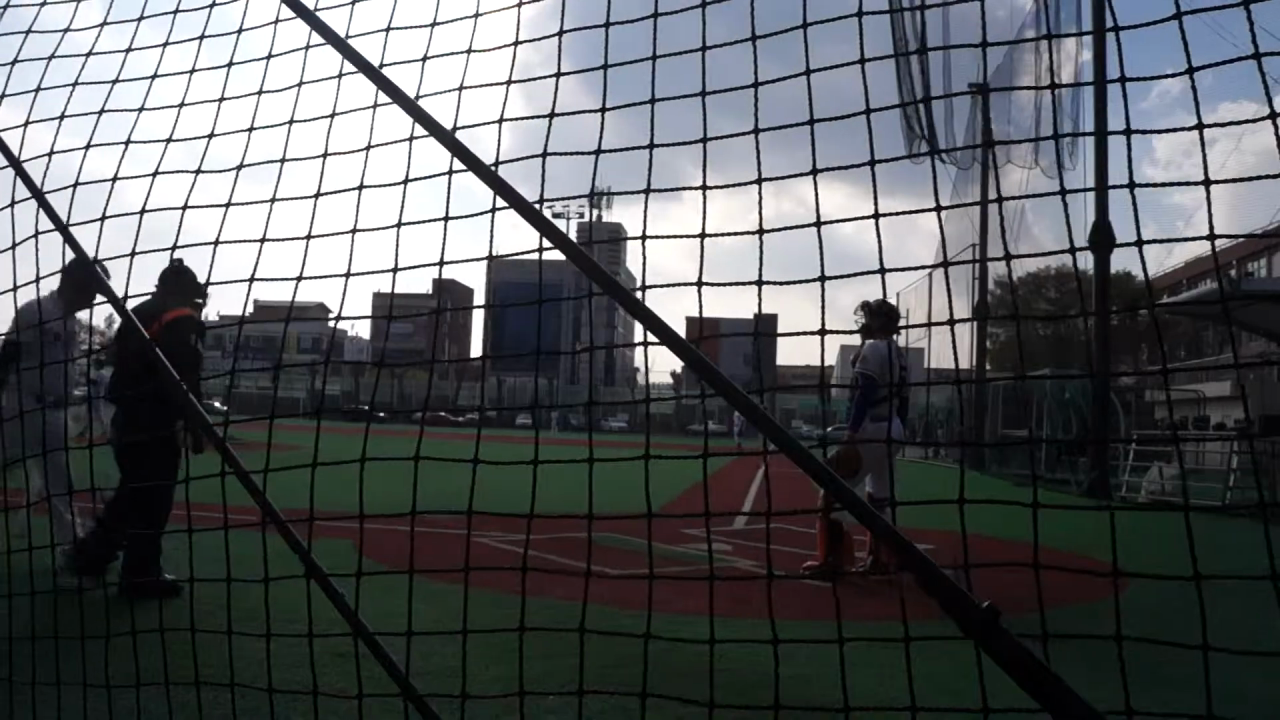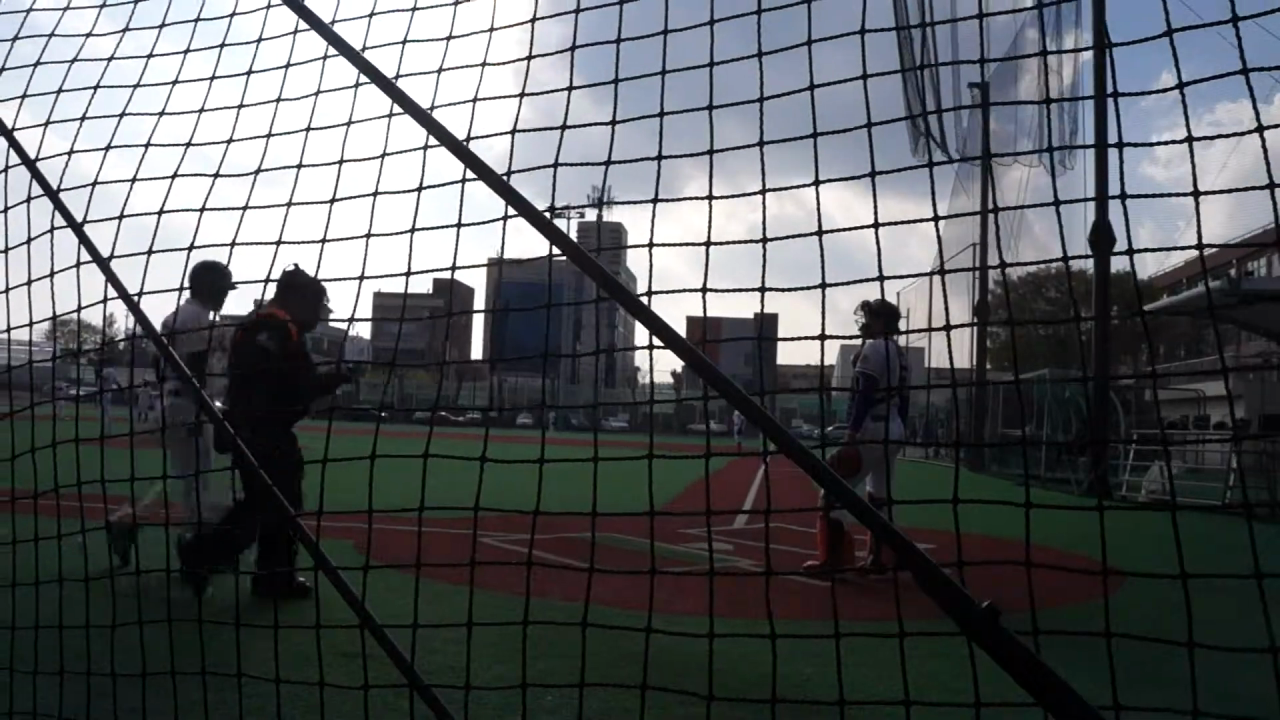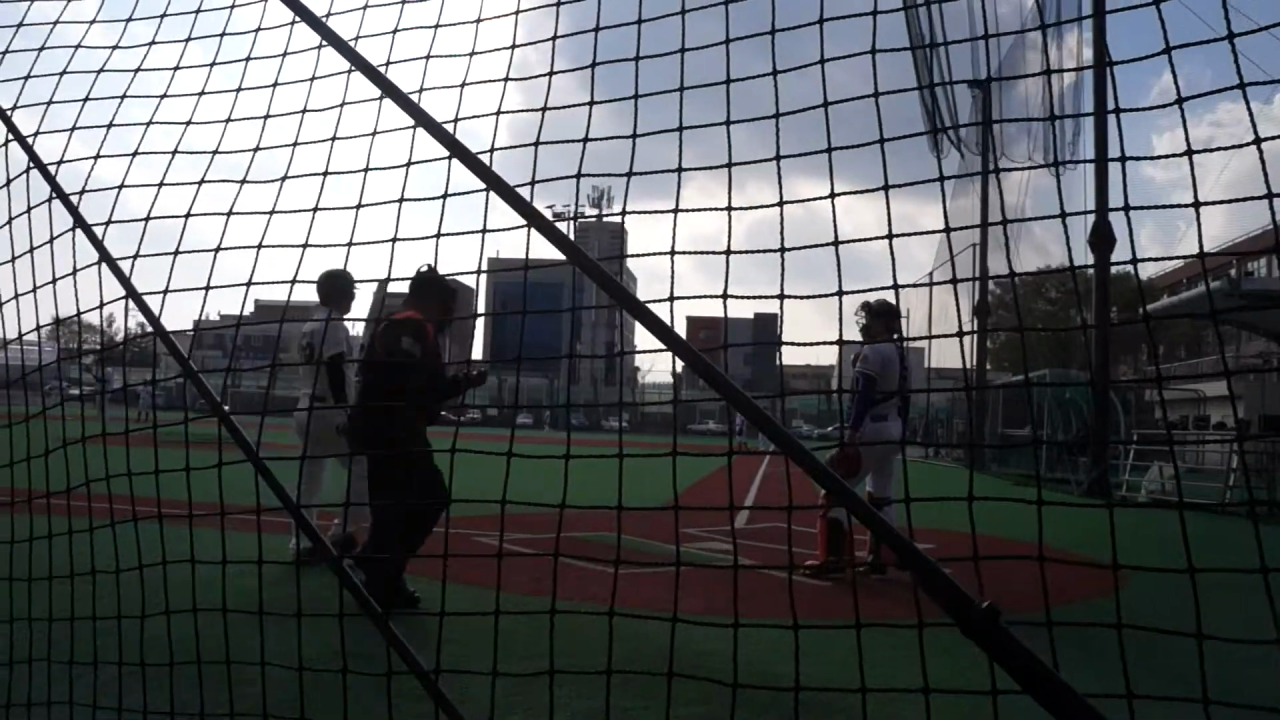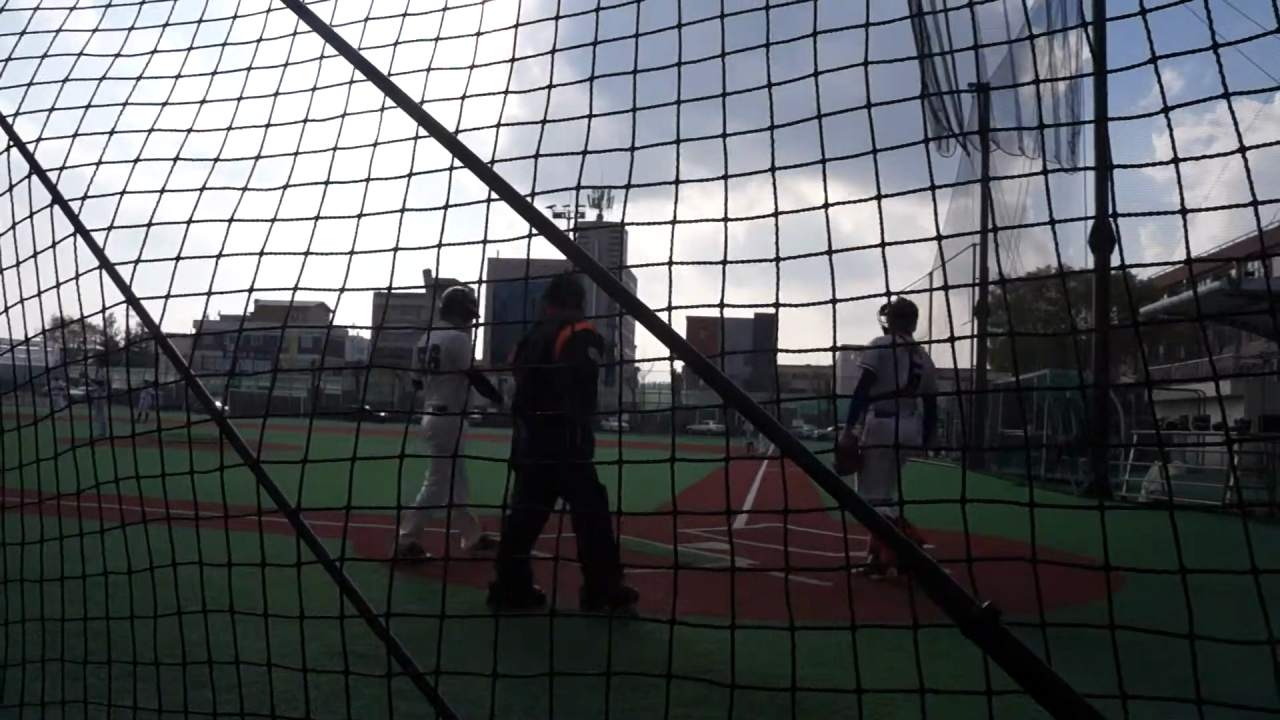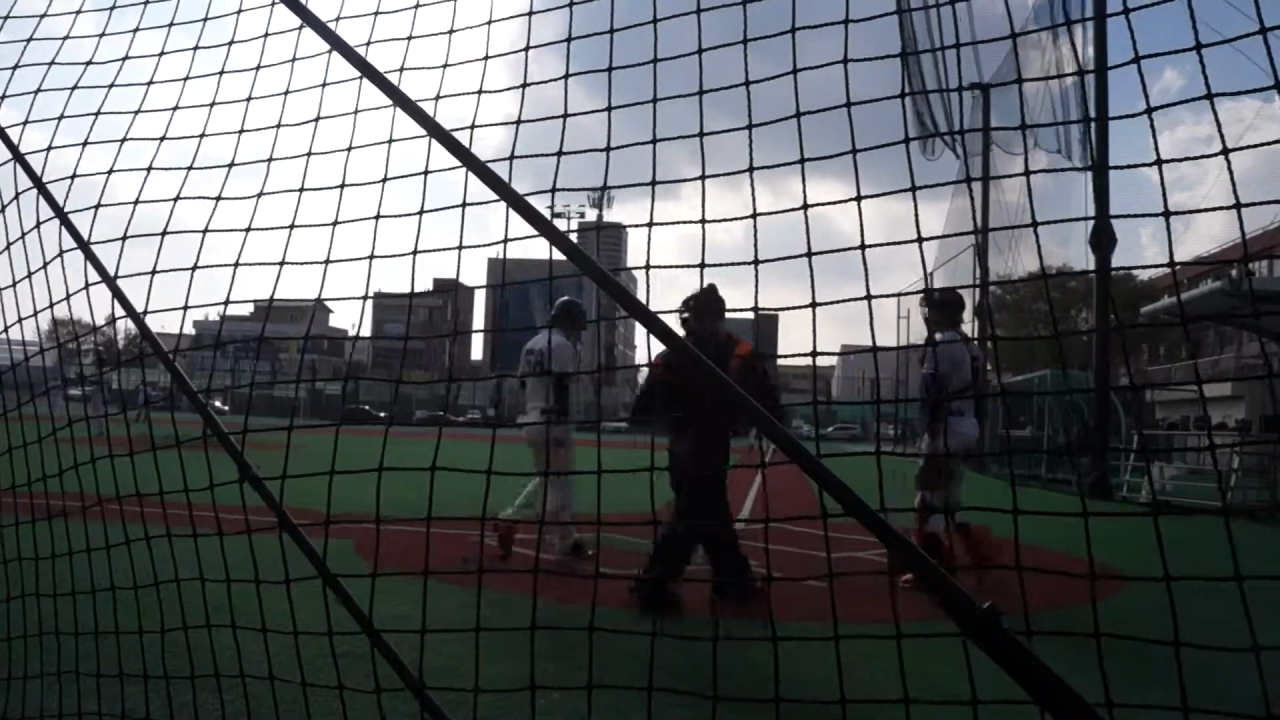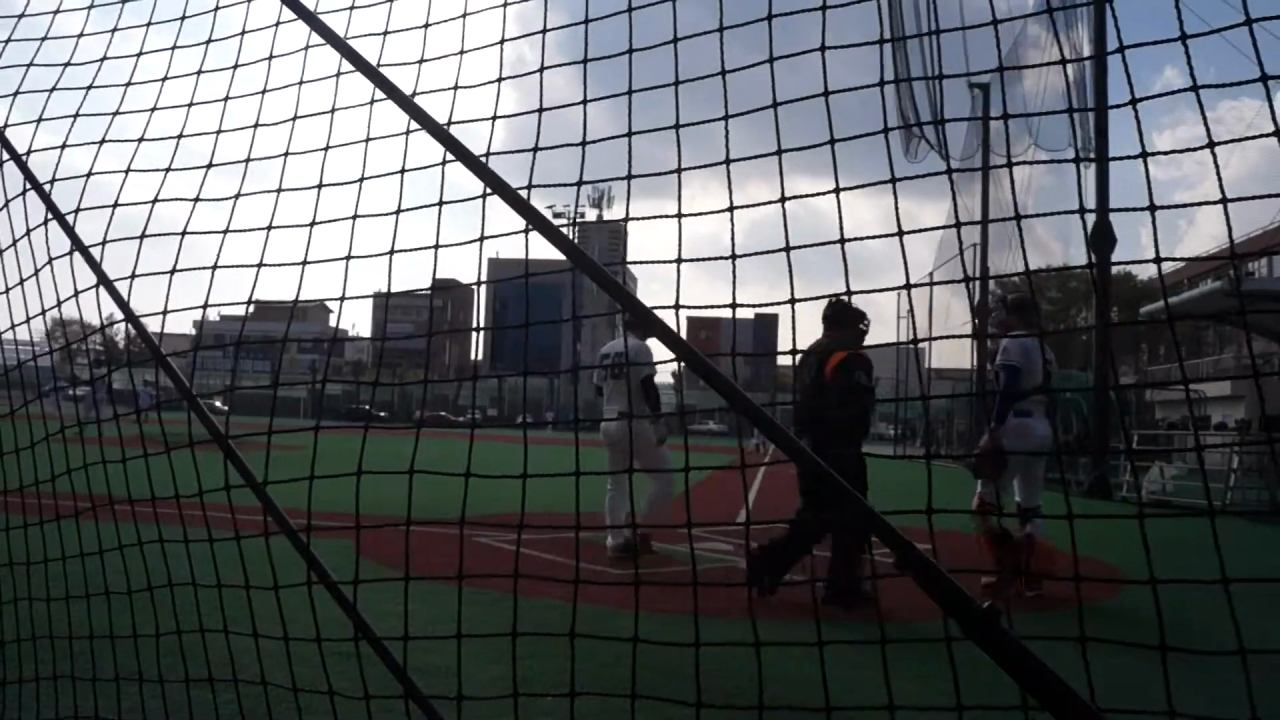
dt=0.7s
person 1, frame 1
left shoulder: (134, 317)
right shoulder: (184, 322)
left elbow: (127, 370)
right elbow: (186, 380)
right wrist: (195, 427)
left hip: (127, 419)
right hip: (157, 424)
left knee: (133, 493)
right knee: (153, 499)
left ankle: (92, 554)
right ankle: (140, 575)
person 1, frame 2
left shoulder: (280, 328)
right shoulder: (272, 325)
left elbow: (297, 382)
right elbow: (262, 381)
left wrist: (335, 380)
right wrist: (252, 427)
left hip: (270, 432)
right hip: (259, 431)
left knee: (282, 501)
right knee: (267, 504)
left ankle: (275, 576)
right ankle: (201, 555)
person 1, frame 3
left shoulder: (412, 328)
right shoulder: (411, 327)
left elbow: (427, 385)
right elbow: (396, 383)
left wrist: (465, 382)
right wrist: (410, 429)
left hip: (400, 435)
right hip: (391, 434)
left knee: (433, 496)
right knee: (397, 508)
left ankle: (377, 568)
right ankle: (382, 586)
person 1, frame 4
left shoulder: (531, 336)
right shoulder: (581, 335)
right elbow: (580, 387)
right wrist: (584, 431)
left hip: (526, 437)
right hip: (561, 438)
left knee: (527, 512)
right knee: (591, 509)
left ankle: (510, 585)
right ankle: (603, 588)
person 1, frame 5
left shoulder: (671, 355)
right shoulder: (740, 354)
left elbow: (646, 405)
right elbow: (764, 400)
left hip: (680, 447)
right hip: (710, 446)
left knee: (713, 515)
right knee: (691, 521)
left ankle: (734, 581)
right ankle: (654, 584)
person 1, frame 6
left shoulder: (809, 357)
right shoulder: (852, 359)
right elbow: (855, 411)
right wrist: (852, 442)
left hip: (808, 448)
right hip: (840, 452)
left knee: (813, 518)
right knee: (848, 522)
left ankle: (766, 564)
right ankle: (843, 587)
person 2, frame 1
left shoulder: (873, 348)
right shoulder: (898, 353)
left elbow: (864, 395)
right elbow: (903, 399)
left wrist: (850, 435)
left hip: (872, 429)
right hip: (892, 430)
right knee: (881, 497)
left ankle: (833, 559)
right ankle: (878, 559)
person 2, frame 2
left shoulder: (873, 348)
right shoulder: (899, 353)
left elbow: (864, 395)
right elbow: (904, 399)
left wrist: (851, 434)
left hip: (872, 429)
right hip: (893, 429)
right knee: (881, 497)
left ankle: (833, 559)
right ankle: (879, 558)
person 2, frame 3
left shoulder: (873, 349)
right shoulder: (900, 354)
left elbow: (864, 395)
right elbow: (904, 400)
left wrist: (851, 433)
left hip: (872, 429)
right hip: (893, 430)
right knee: (881, 497)
left ankle: (834, 558)
right ankle: (878, 558)
person 2, frame 4
left shoulder: (880, 346)
right shoulder: (924, 358)
left elbow: (863, 389)
right elbow: (931, 405)
left wrist: (848, 428)
right wrist: (923, 440)
left hip: (881, 425)
right hip: (909, 430)
left knee: (870, 497)
right knee: (885, 496)
right ankle: (878, 559)
person 2, frame 5
left shoulder: (939, 343)
right shoulder: (970, 346)
left elbow: (935, 396)
right elbow: (976, 392)
left wrist: (933, 440)
left hip: (947, 426)
right hip: (968, 426)
left knee: (929, 502)
right knee: (949, 500)
right ankle: (980, 556)
person 2, frame 6
left shoulder: (1013, 342)
right shoulder: (1043, 348)
left elbow: (1008, 389)
right elbow: (1042, 392)
left wrist: (993, 431)
left hip: (1016, 425)
right hip: (1041, 426)
left knee: (987, 502)
right knee: (1030, 504)
left ankle: (1009, 570)
right ankle: (1030, 574)
person 3, frame 1
left shoulder: (71, 318)
right shoulder: (35, 311)
left wrist: (63, 406)
left hip: (54, 411)
left knee: (60, 480)
left ankle: (70, 545)
person 3, frame 2
left shoulder: (173, 317)
right shoulder: (199, 319)
left elbow: (158, 363)
right elbow: (196, 368)
right wrist: (199, 410)
left hip: (170, 404)
right hip: (187, 408)
left knee: (184, 478)
right knee: (196, 480)
left ankle: (127, 520)
person 3, frame 3
left shoulder: (309, 327)
right shoulder: (334, 327)
right elbow: (335, 371)
right wrist: (342, 412)
left hip: (304, 409)
right hip: (328, 411)
left knee: (308, 479)
right knee: (357, 474)
left ankle: (300, 542)
right ankle: (343, 531)
person 3, frame 4
left shoulder: (423, 340)
right shoulder: (457, 338)
left elbow: (419, 381)
right elbow: (475, 377)
right wrist: (501, 401)
left hip: (431, 417)
right hip: (449, 420)
left knee: (458, 482)
right knee: (436, 485)
left ankle: (473, 537)
right ankle: (406, 541)
person 3, frame 5
left shoulder: (531, 344)
right shoulder: (562, 345)
right elbow: (561, 388)
right wrist: (565, 425)
left hip: (531, 420)
right hip: (553, 422)
left knee: (544, 479)
right knee: (562, 483)
left ankle: (509, 520)
right ankle: (564, 543)
person 3, frame 6
left shoulder: (606, 350)
right shoulder: (639, 348)
right elbow: (648, 386)
right wrist: (659, 422)
left hip: (608, 424)
right hip: (633, 423)
left knee: (616, 484)
right knee: (663, 477)
left ankle: (618, 539)
right ankle: (641, 532)
